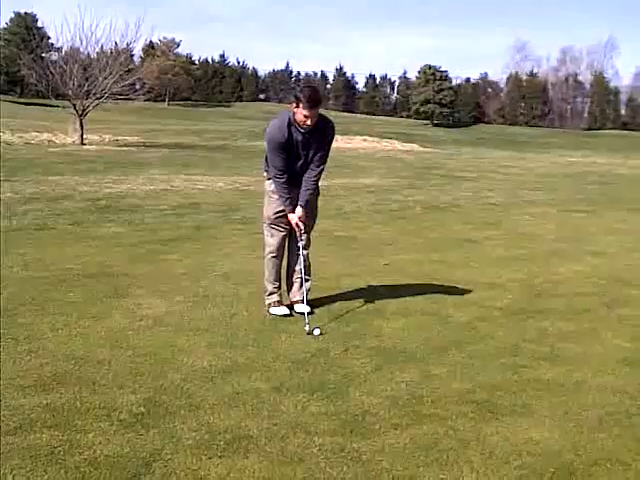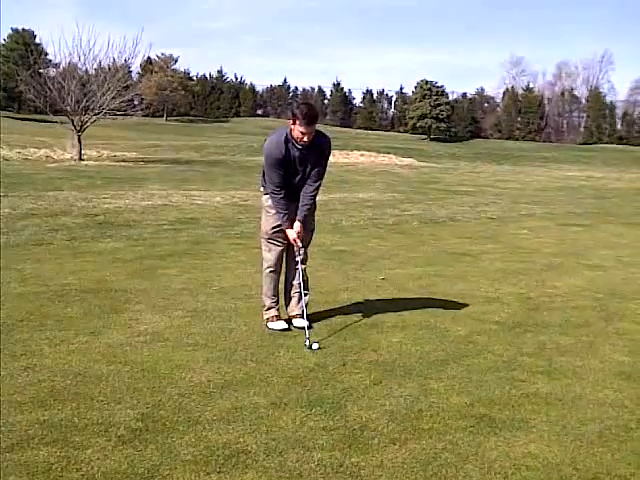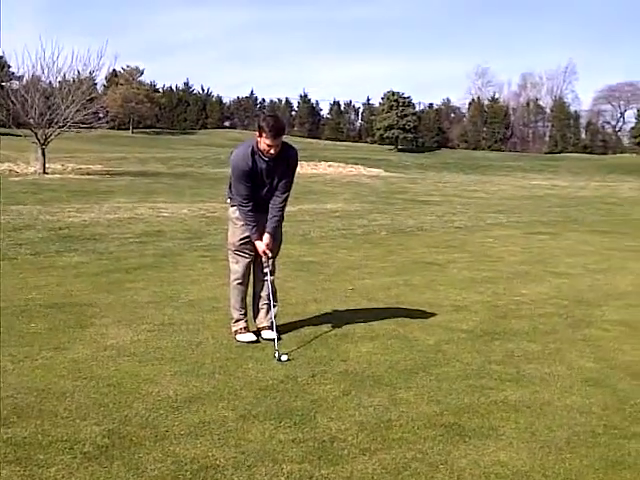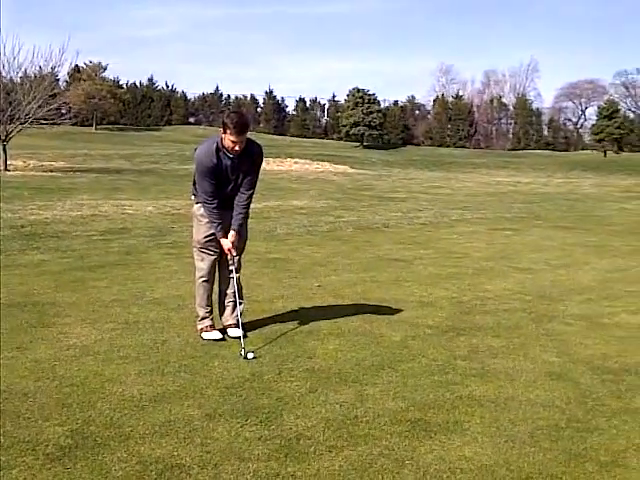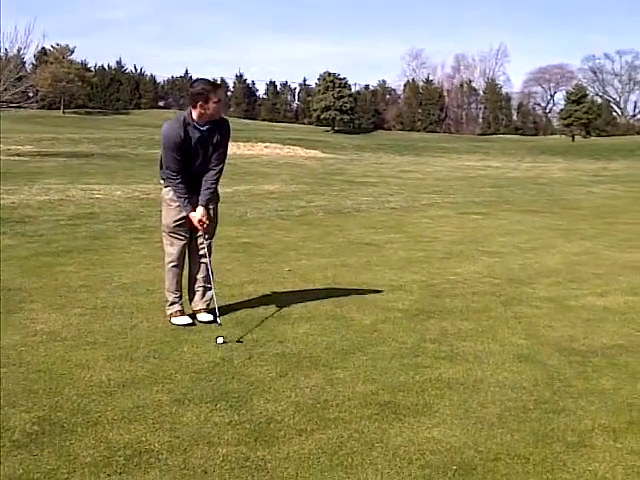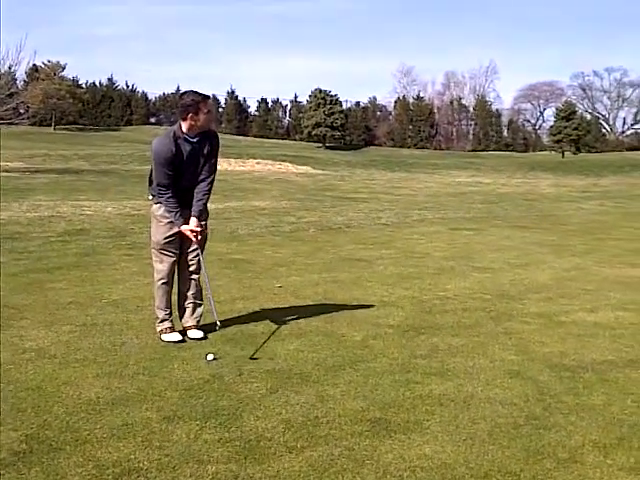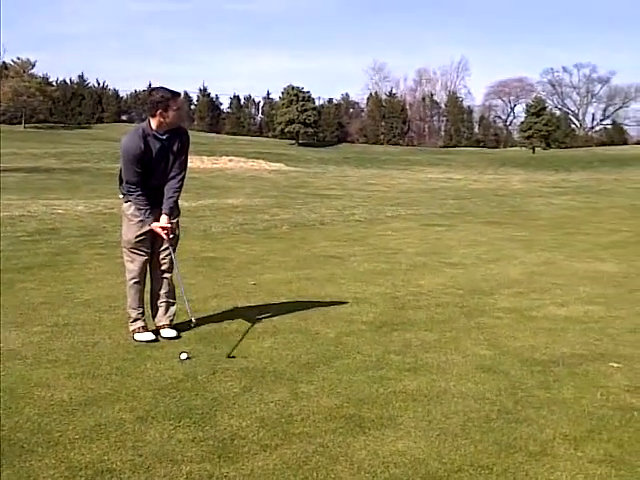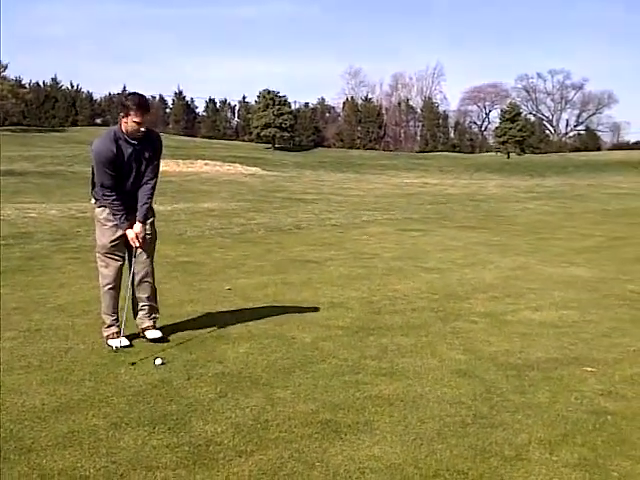
dt=0.5s
person 1, frame 1
left shoulder: (326, 128)
right shoulder: (277, 129)
left elbow: (315, 169)
right elbow: (279, 173)
left wrist: (301, 205)
right wrist: (289, 210)
left hip: (307, 185)
right hip: (278, 184)
left knee: (302, 243)
right knee: (275, 243)
left ankle: (298, 295)
right ankle: (273, 297)
person 1, frame 2
left shoulder: (322, 143)
right shoulder: (274, 145)
left elbow: (313, 184)
right elbow: (277, 190)
left wrist: (299, 219)
right wrist: (286, 225)
left hip: (304, 200)
right hip: (275, 199)
left knee: (300, 257)
right knee: (273, 257)
left ankle: (296, 310)
right ankle: (271, 312)
person 1, frame 3
left shoulder: (289, 155)
right shoulder: (241, 157)
left elbow: (280, 196)
right elbow: (244, 201)
left wrist: (269, 232)
right wrist: (256, 237)
left hip: (272, 212)
right hip: (243, 211)
left knee: (267, 268)
right knee: (240, 268)
left ankle: (264, 321)
right ankle: (239, 324)
person 1, frame 4
left shoulder: (254, 151)
right shoulder: (205, 153)
left elbow: (245, 193)
right elbow: (209, 198)
left wrist: (235, 229)
right wrist: (220, 234)
left hip: (236, 209)
right hip: (207, 208)
left knee: (232, 266)
right knee: (206, 266)
left ankle: (230, 319)
right ankle: (205, 321)
person 1, frame 5
left shoulder: (221, 127)
right shoulder: (173, 130)
left elbow: (214, 169)
right elbow: (173, 174)
left wrist: (203, 205)
right wrist: (188, 210)
left hip: (206, 193)
right hip: (176, 193)
left knee: (203, 250)
right knee: (175, 251)
left ankle: (200, 303)
right ankle: (174, 307)
person 1, frame 6
left shoulder: (210, 139)
right shoulder: (164, 144)
left elbow: (205, 180)
right elbow: (165, 189)
left wrist: (195, 217)
right wrist: (180, 223)
left hip: (195, 208)
right hip: (166, 208)
left knee: (192, 267)
right knee: (165, 268)
left ankle: (191, 320)
right ankle: (164, 323)
person 1, frame 7
left shoulder: (180, 136)
right shoulder: (133, 141)
left elbow: (176, 178)
right elbow: (134, 187)
left wrist: (166, 214)
right wrist: (150, 221)
left hip: (166, 207)
right hip: (138, 206)
left knee: (164, 266)
right knee: (136, 267)
left ankle: (164, 319)
right ankle: (137, 323)
person 1, frame 8
left shoulder: (153, 141)
right shoulder: (104, 145)
left elbow: (148, 183)
right elbow: (108, 191)
left wrist: (140, 221)
right wrist: (125, 226)
left hip: (140, 210)
right hip: (110, 211)
left knee: (144, 268)
right knee: (111, 272)
left ankle: (147, 321)
right ankle: (111, 329)
